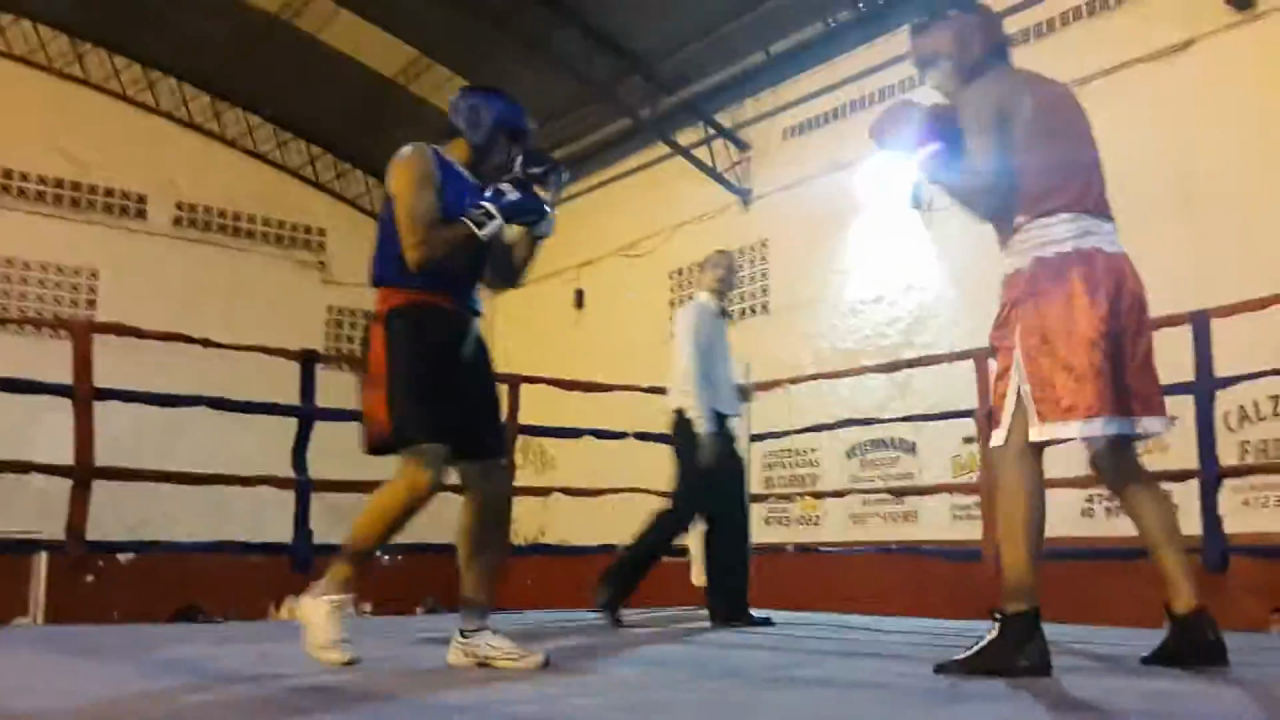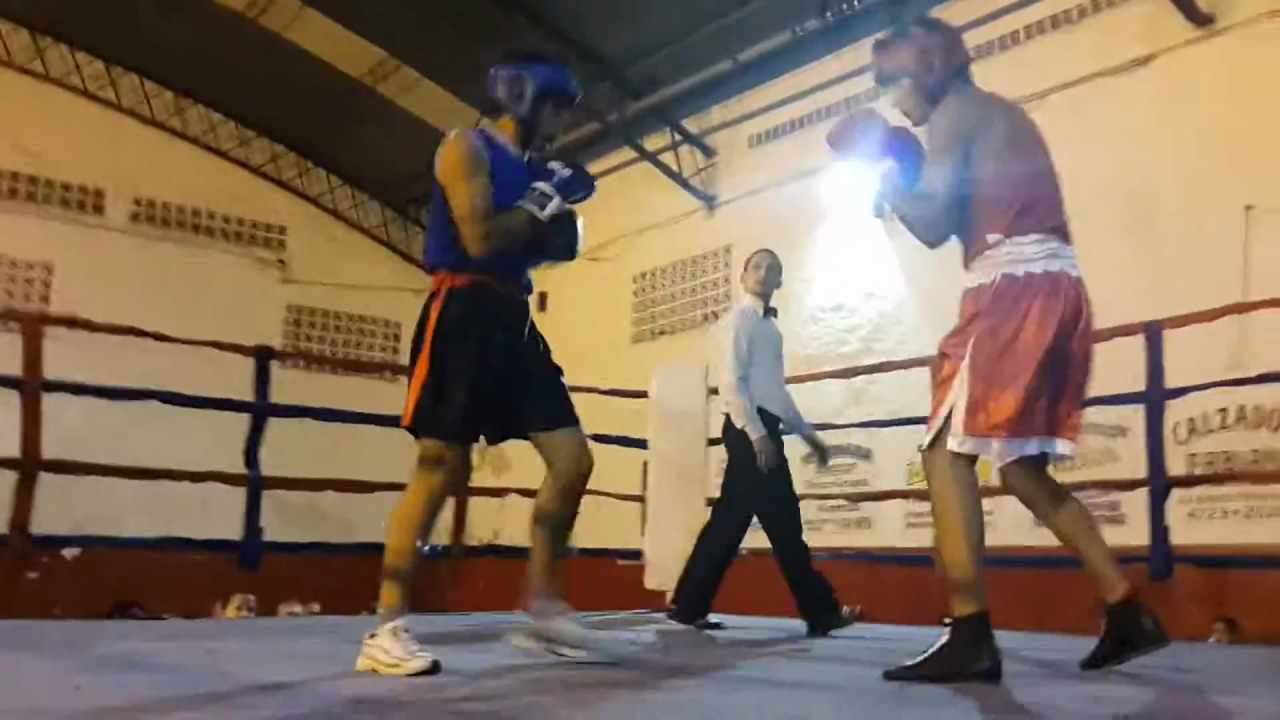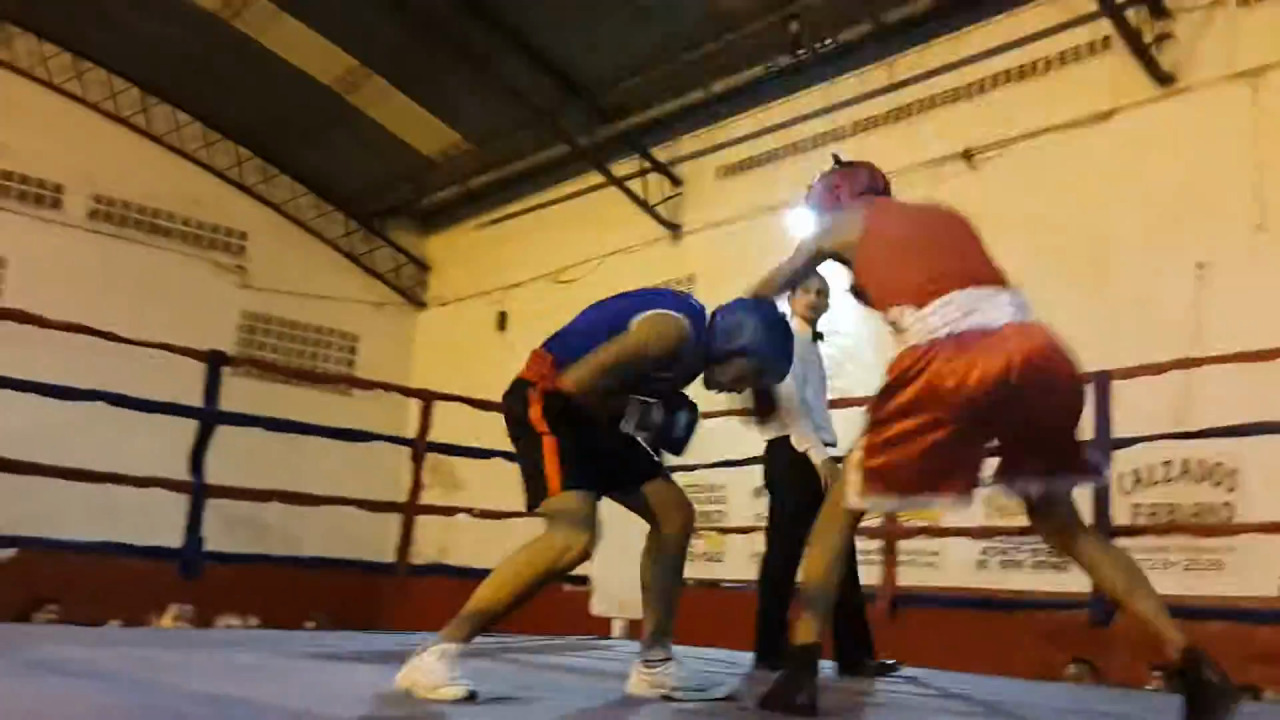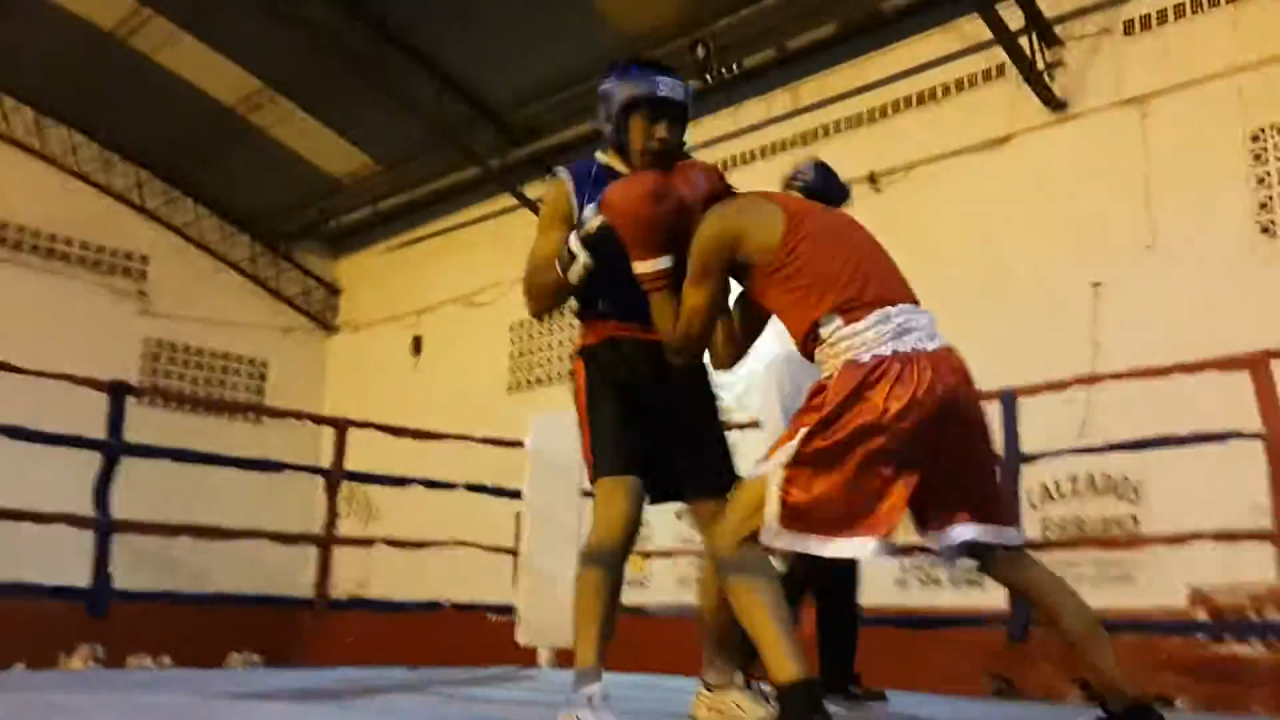
dt=0.5s
person 1, frame 1
left shoulder: (989, 88)
right shoulder: (1050, 94)
left elbow: (981, 192)
left wrist: (925, 154)
right wrist: (952, 159)
left hip: (1055, 275)
right hip: (1106, 270)
left knee: (1015, 446)
right knee: (1114, 457)
left ankle: (1019, 630)
right ankle: (1193, 623)
person 1, frame 2
left shoulder: (957, 111)
right shoulder: (1002, 117)
left elbow: (933, 226)
left wrist: (886, 173)
right wrist: (909, 181)
left hip: (1013, 293)
right hip: (1058, 293)
left knee: (945, 456)
right knee: (1022, 470)
left ankle: (970, 635)
right ankle: (1126, 611)
person 1, frame 3
left shoulder: (841, 226)
right shoulder: (946, 217)
left elbow: (772, 285)
left hip: (949, 357)
right hip: (1032, 351)
left knee: (841, 508)
right knee: (1061, 523)
left ankle: (799, 674)
right ankle: (1191, 666)
person 1, frame 4
left shoulder: (719, 224)
right shoulder: (786, 213)
left elbow: (680, 346)
left wrist: (648, 259)
left hip: (878, 381)
right hip: (939, 372)
left knee: (733, 540)
right knee: (1006, 560)
person 2, frame 1
left shoulder: (479, 192)
right shoulder: (418, 163)
left elbow: (500, 277)
right elbow: (418, 252)
left wrist: (530, 227)
right wrist: (488, 212)
left hip: (461, 337)
right hip: (408, 326)
left knee: (493, 481)
right knee: (423, 474)
left ankle: (474, 629)
right ankle: (327, 593)
person 2, frame 2
left shoulder: (525, 166)
right shoulder: (467, 147)
right elbow: (478, 242)
left wrist: (555, 232)
right wrist: (547, 197)
left hip: (513, 317)
right hip: (463, 312)
left knee: (574, 460)
right knee: (442, 469)
left ankle: (542, 598)
right ankle: (386, 631)
person 2, frame 3
left shoulder: (698, 333)
right shoulder: (674, 331)
right elbow: (579, 381)
right wrist: (642, 417)
right hip: (547, 403)
left knee: (675, 513)
right knee: (573, 536)
left ankle: (654, 663)
right ankle: (440, 653)
person 2, frame 4
right shoulder: (573, 189)
right elbow: (538, 303)
right wrist: (581, 253)
left hip: (679, 366)
right hip: (612, 360)
right knee: (618, 515)
person 3, frame 1
left shoulder: (717, 321)
right shoulder: (694, 314)
right elbow: (688, 375)
left wrist: (734, 392)
right wrist: (707, 430)
left hip: (715, 426)
right hip: (698, 426)
left knee: (728, 515)
right knee: (684, 510)
left ankle: (729, 607)
right ankle: (616, 584)
person 3, frame 2
left shoulder: (769, 327)
right shoulder: (739, 320)
right elbow: (731, 382)
left wrist: (806, 432)
right wrist: (757, 433)
left hip: (763, 429)
right hip: (750, 428)
left knee: (730, 520)
right knee: (782, 520)
left ankle: (690, 604)
right ankle: (820, 610)
person 3, frame 3
left shoulder: (810, 347)
right shoulder: (786, 341)
right elbow: (789, 401)
left wrist: (824, 456)
right wrist: (820, 457)
left hip: (808, 455)
right hip: (792, 454)
right knee: (785, 552)
left ankle: (854, 650)
right ankle: (771, 650)
person 3, frame 4
left shoulder: (826, 375)
right shoulder: (783, 365)
right elbow: (776, 422)
left knee: (837, 575)
right knee: (809, 566)
left ankle: (837, 676)
